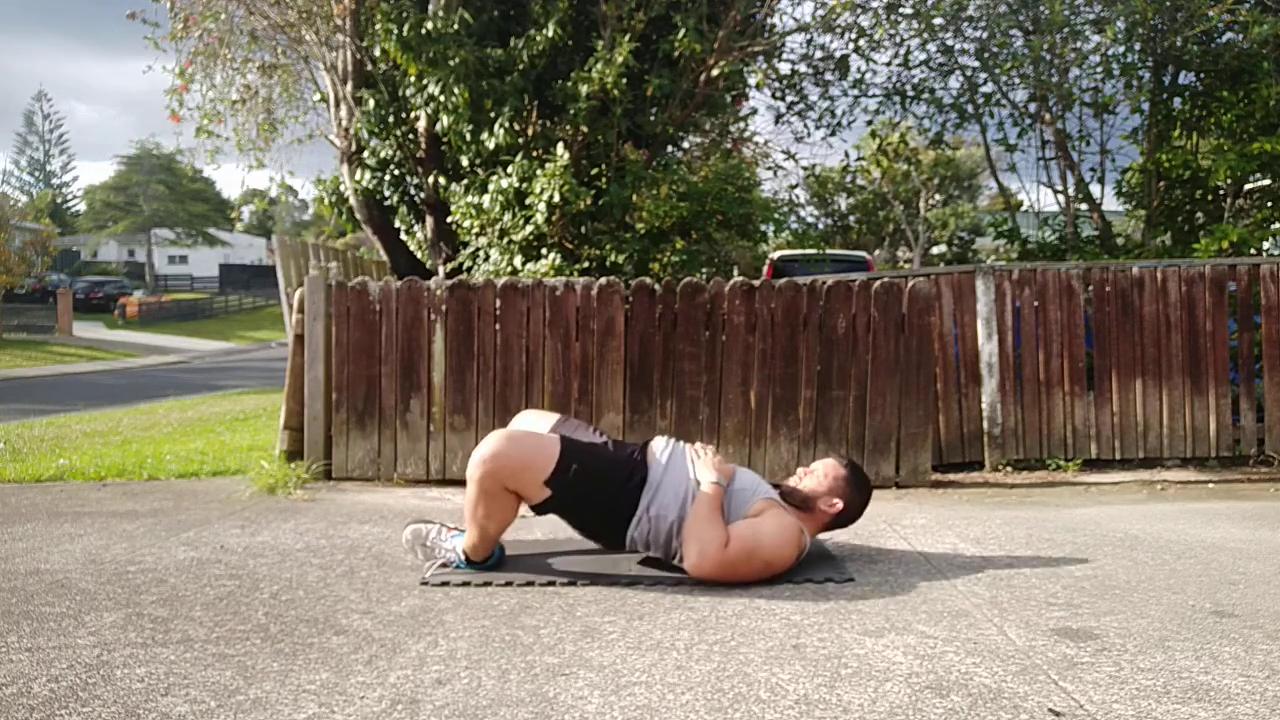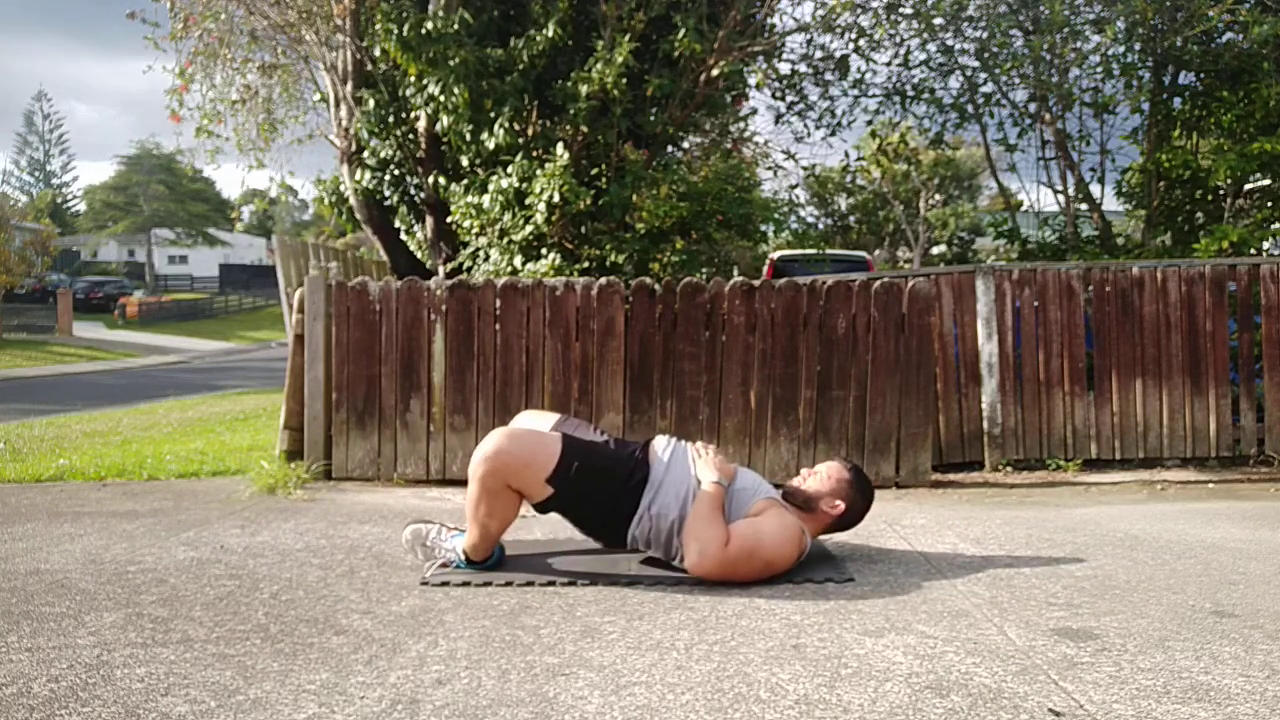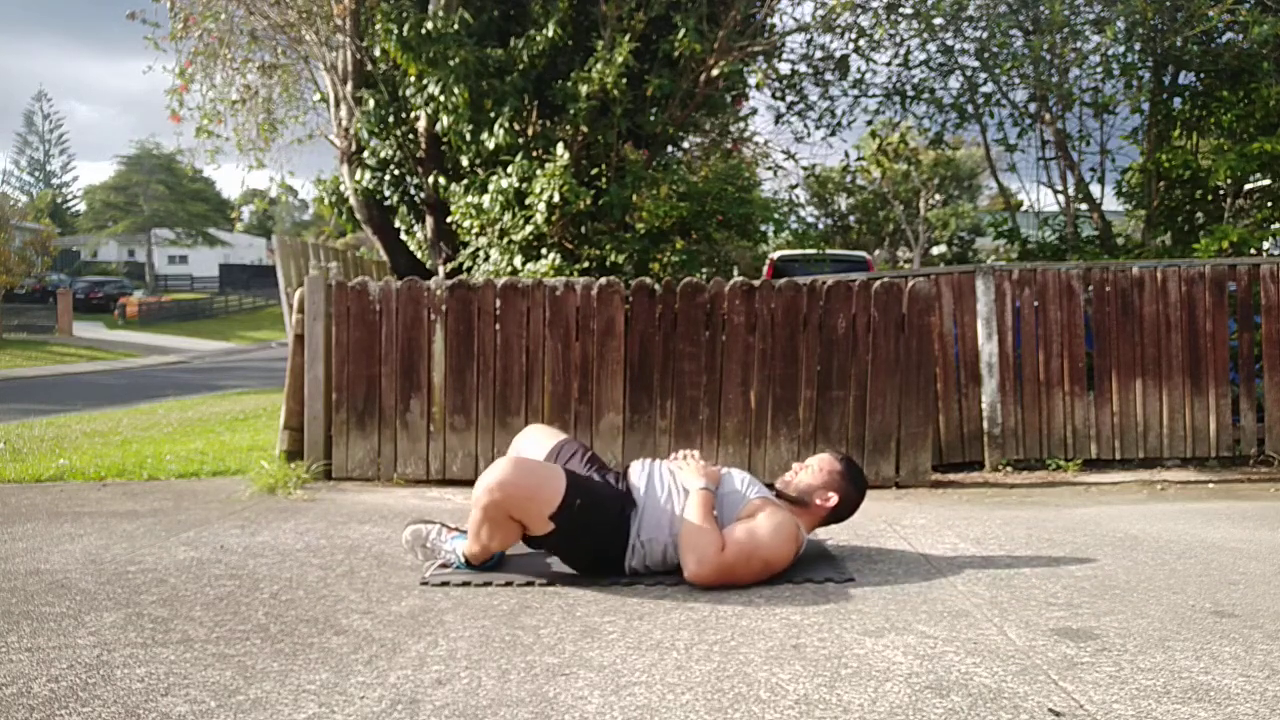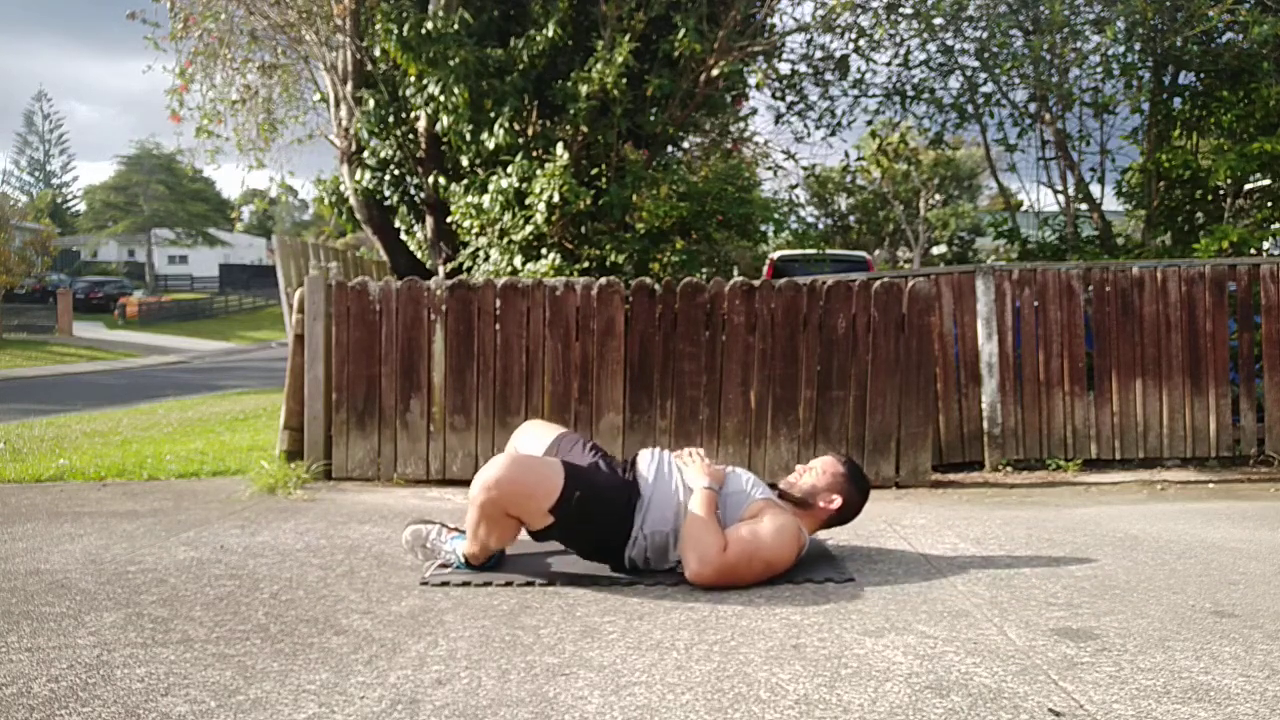
dt=0.3s
person 1, frame 1
left shoulder: (784, 535)
right shoulder: (774, 508)
left elbow: (702, 562)
left wrist: (712, 482)
right wrist: (714, 474)
left hip: (622, 499)
right hip: (633, 467)
left knee: (496, 453)
right knee: (526, 424)
left ankle: (472, 552)
right ankle: (480, 533)
person 1, frame 2
left shoulder: (786, 534)
right shoulder: (775, 507)
left elbow: (702, 559)
left wrist: (713, 481)
right wrist: (716, 475)
left hip: (624, 497)
right hip: (635, 464)
left knee: (499, 451)
right knee: (527, 425)
left ankle: (472, 552)
right ankle: (480, 532)
person 1, frame 3
left shoulder: (780, 532)
right shoulder: (769, 504)
left elbow: (701, 566)
left wrist: (700, 486)
right wrist: (699, 472)
left hip: (613, 532)
right hip: (621, 488)
left knee: (504, 481)
right knee: (533, 437)
left ankle: (470, 552)
right ankle: (485, 535)
person 1, frame 4
left shoulder: (783, 534)
right shoulder: (771, 505)
left elbow: (703, 565)
left wrist: (704, 486)
right wrist: (705, 476)
left hip: (619, 520)
right hip: (626, 479)
left knee: (500, 478)
right knee: (531, 434)
left ankle: (471, 554)
right ankle: (485, 531)
